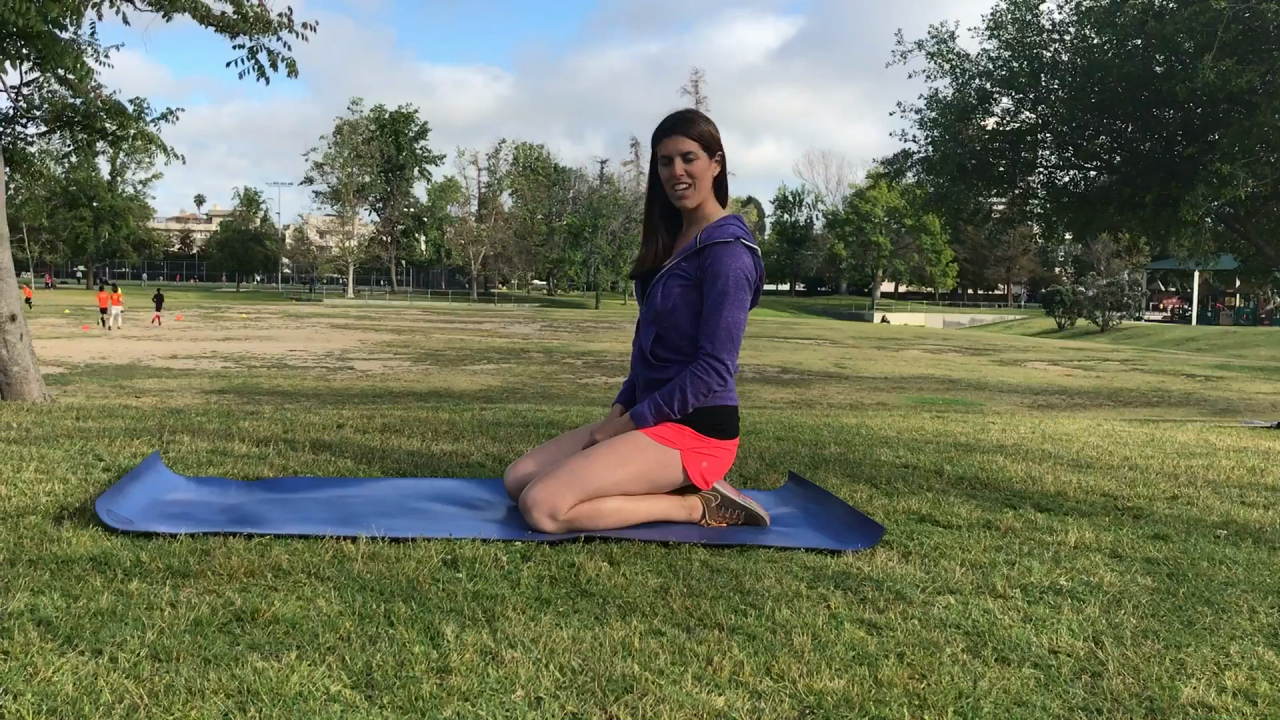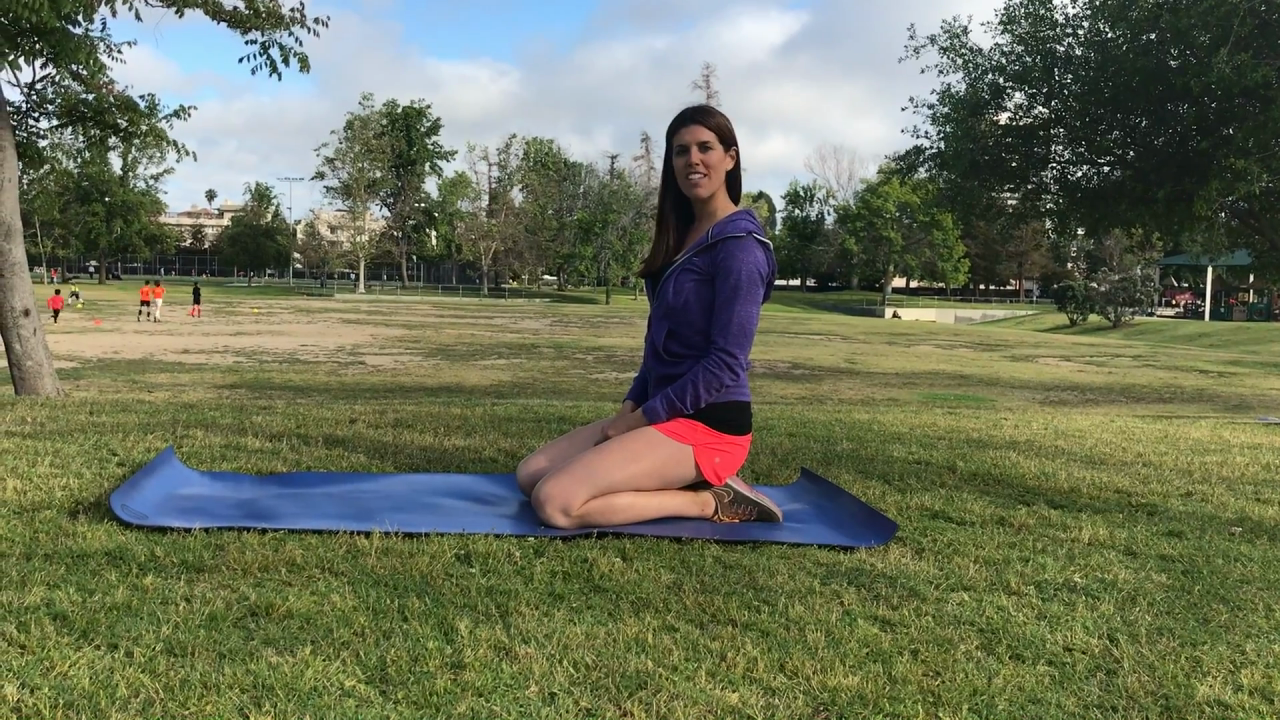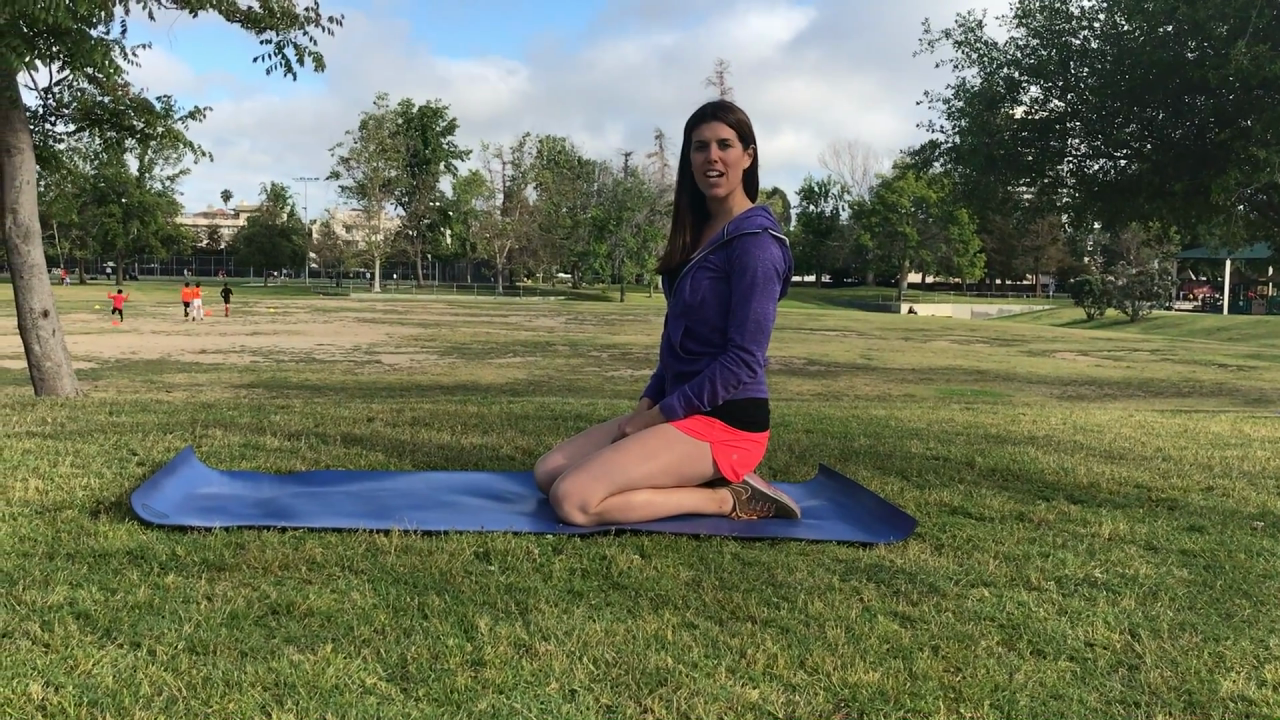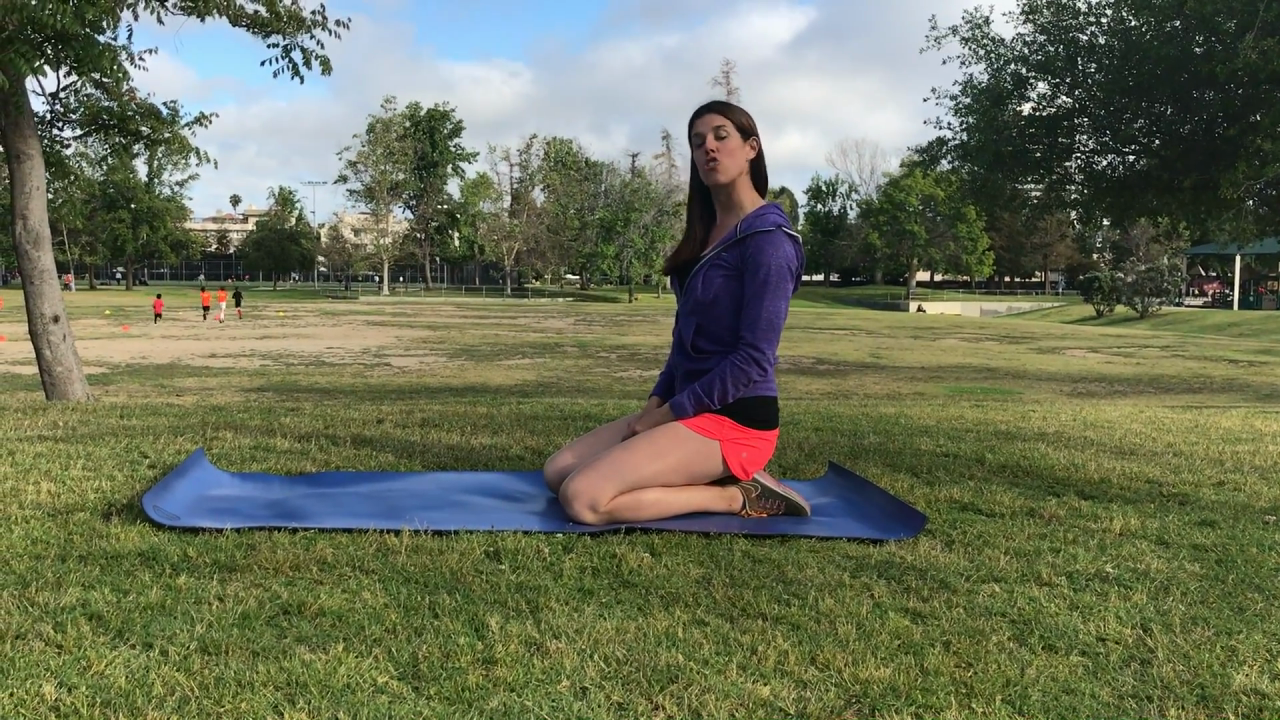
dt=1s
person 1, frame 1
left shoulder: (727, 251)
right shoulder: (670, 240)
left elbow: (714, 369)
left wrist: (628, 423)
right wrist: (618, 410)
left hip: (695, 427)
right hip: (652, 413)
left knee: (541, 506)
right knee: (517, 479)
left ankle: (698, 505)
right ankle: (684, 489)
person 1, frame 2
left shoulder: (739, 245)
right shoulder: (682, 235)
left elbow: (726, 363)
left wrist: (640, 418)
right wrist: (630, 405)
left hip: (708, 422)
right hip: (665, 409)
left knee: (554, 502)
right knee: (530, 474)
left ankle: (710, 501)
right ankle: (699, 484)
person 1, frame 3
left shoulder: (755, 242)
right shoulder: (697, 232)
left elbow: (743, 361)
left wrist: (656, 416)
right wrist: (646, 404)
left hip: (725, 420)
right hip: (680, 407)
left knee: (572, 499)
right knee: (547, 471)
left ankle: (727, 498)
right ankle: (714, 481)
person 1, frame 4
left shoulder: (767, 239)
right shoulder: (706, 232)
left elbow: (753, 359)
left wrist: (665, 414)
right wrist: (654, 403)
left hip: (734, 418)
right hip: (690, 405)
left knee: (582, 497)
right knee: (557, 472)
left ankle: (737, 495)
right ankle: (721, 478)
